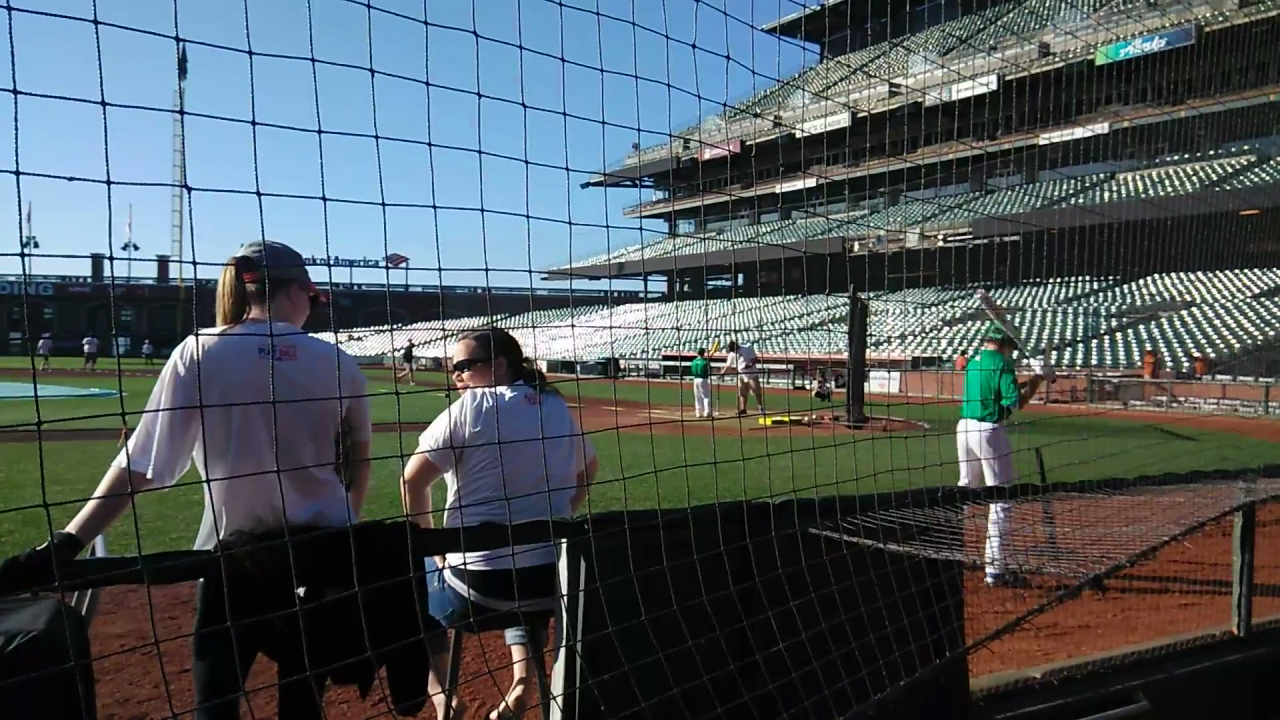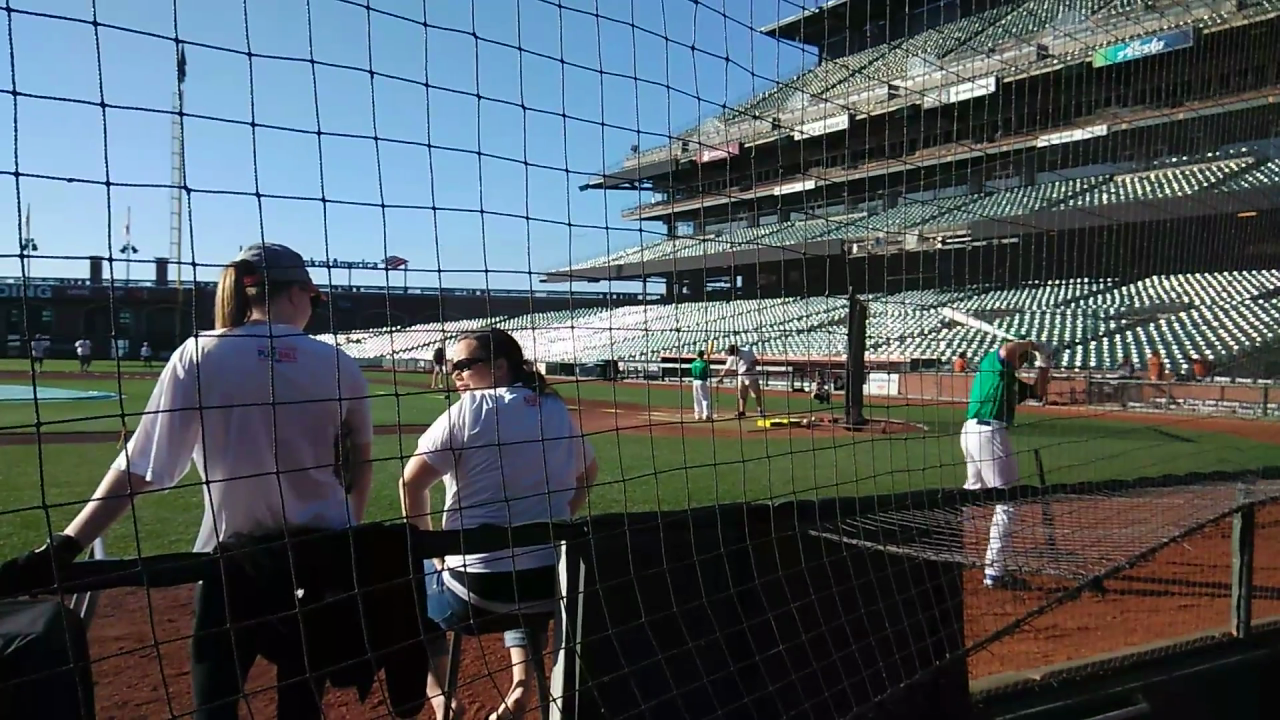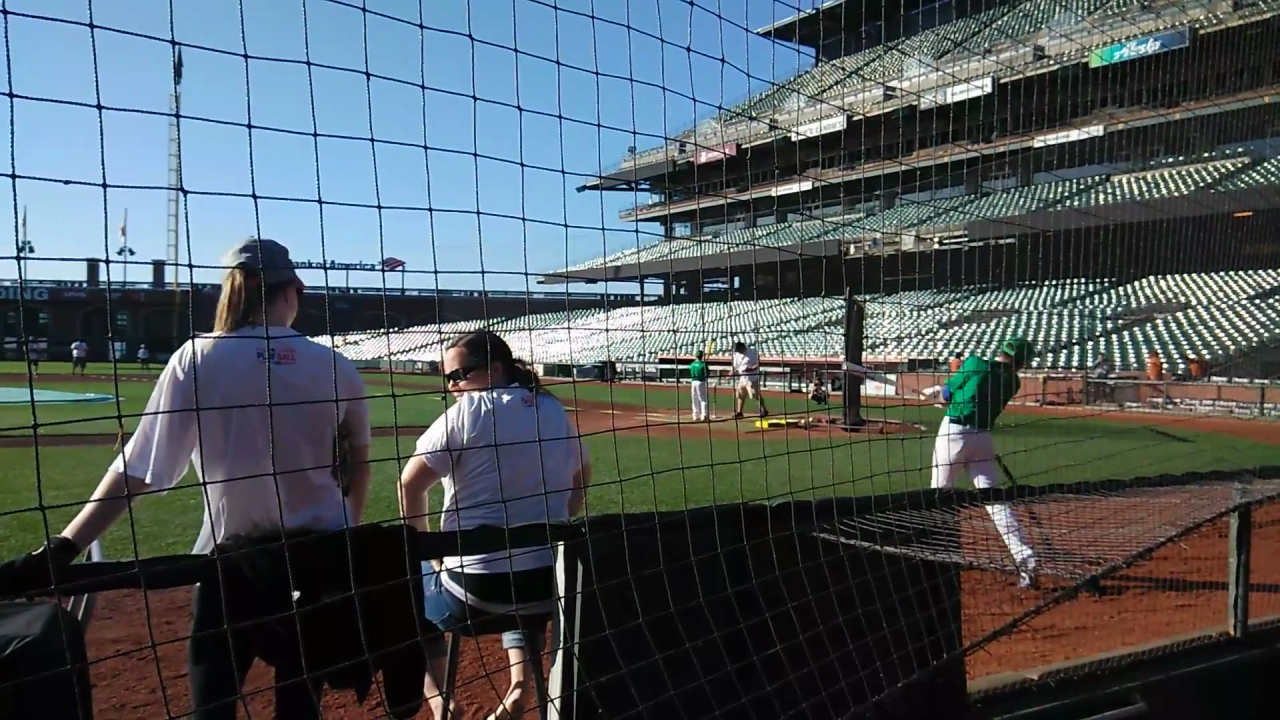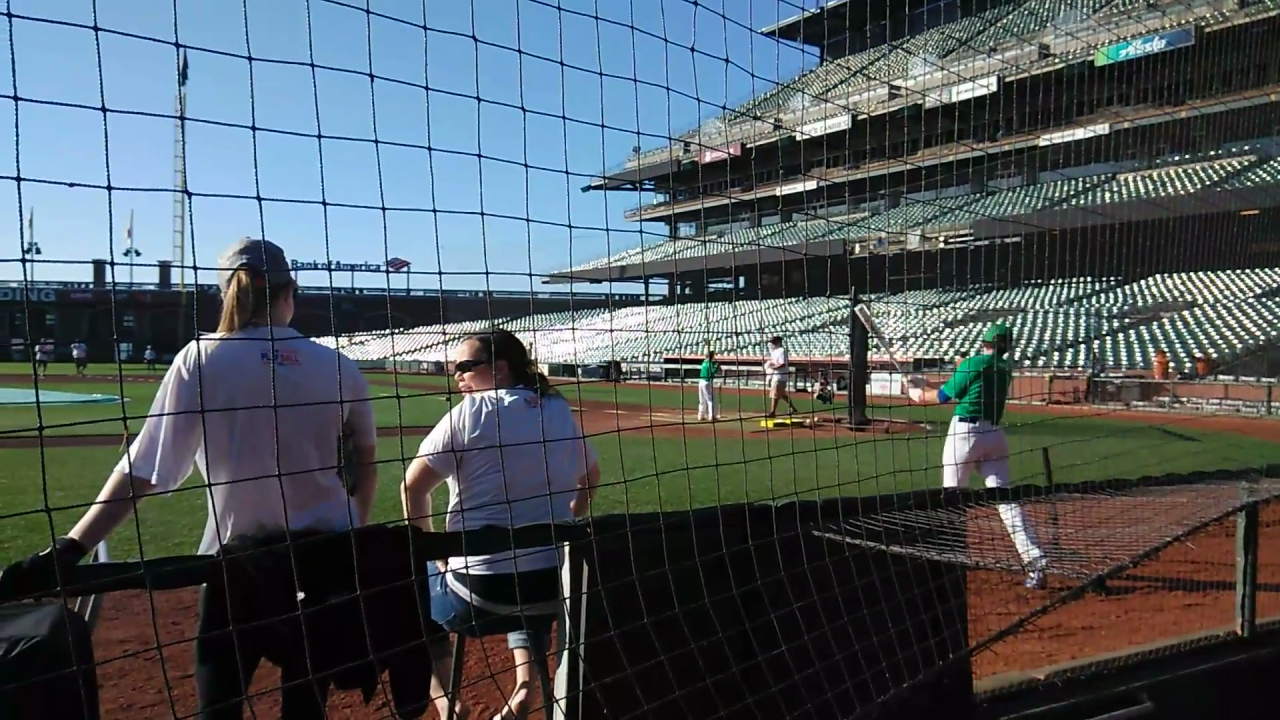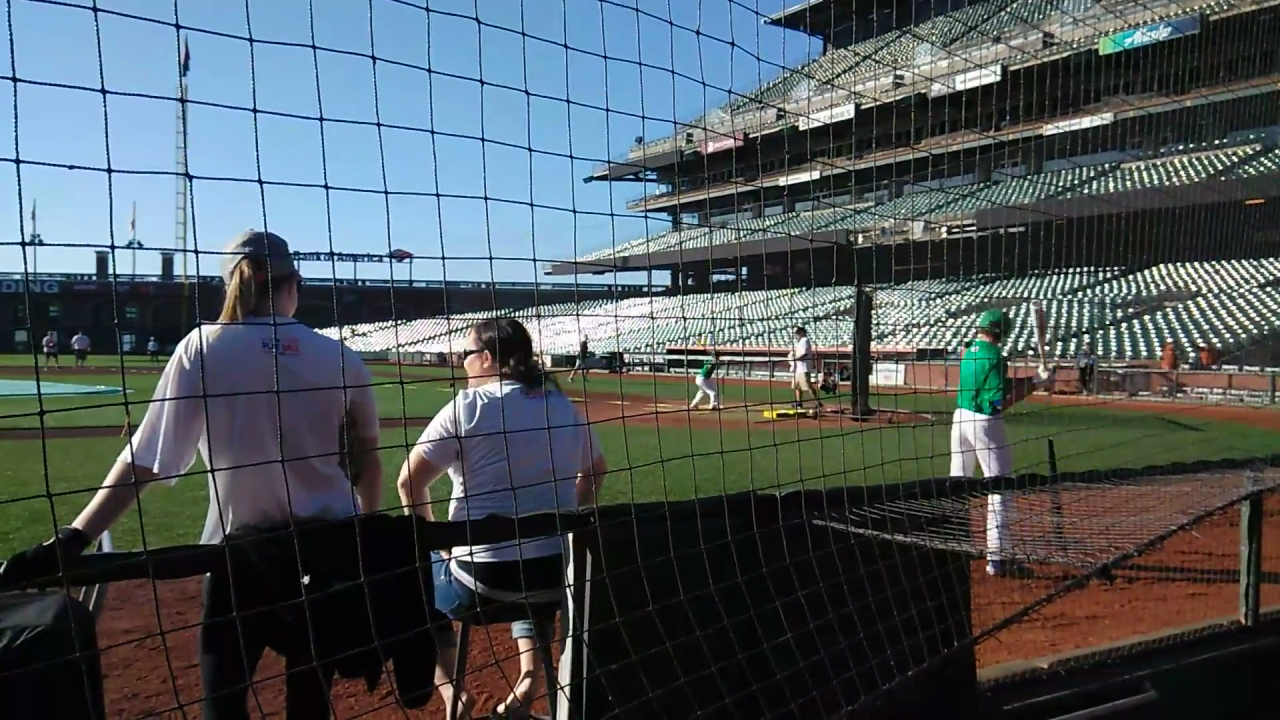
dt=0.7s
person 1, frame 1
left shoulder: (200, 355)
right shoulder: (338, 362)
left elbow: (139, 464)
right elbow: (359, 461)
left wrist: (68, 542)
right wrist: (343, 530)
person 1, frame 2
left shoulder: (199, 357)
right shoulder: (338, 364)
left elbow: (139, 467)
right elbow: (360, 465)
left wrist: (66, 544)
right wrist: (346, 530)
person 1, frame 3
left shoulder: (198, 359)
right shoulder: (336, 367)
left elbow: (137, 470)
right elbow: (358, 466)
left wrist: (64, 546)
right wrist: (344, 536)
person 1, frame 4
left shoulder: (202, 360)
right shoulder: (339, 368)
left elbow: (142, 470)
right elbow: (364, 468)
left wrist: (70, 547)
right wrist: (352, 536)
person 1, frame 5
left shoulder: (204, 349)
right shoulder: (342, 360)
left elbow: (144, 460)
right elbow: (367, 465)
left wrist: (73, 538)
left knee: (223, 698)
person 2, frame 1
left shoulder: (471, 408)
right shoulder: (557, 408)
left elbow: (412, 480)
right elbow: (587, 471)
left hip: (478, 584)
right hip: (550, 580)
right ankle: (524, 675)
person 2, frame 2
left shoulder: (469, 409)
right shoulder: (556, 410)
left elbow: (411, 482)
right elbow: (588, 474)
left hip: (478, 587)
right hip: (549, 583)
right ankle: (523, 680)
person 2, frame 3
left shoulder: (468, 410)
right shoulder: (553, 410)
left elbow: (410, 484)
right elbow: (581, 476)
left hip: (476, 589)
right hip: (548, 585)
right ankle: (521, 683)
person 2, frame 4
left shoulder: (470, 412)
right shoulder: (560, 411)
left elbow: (413, 487)
right elbow: (590, 480)
left hip: (480, 591)
right hip: (554, 585)
right ankle: (526, 685)
person 2, frame 5
left shoulder: (468, 406)
right shoulder: (561, 405)
left elbow: (409, 482)
right elbow: (595, 471)
left hip: (483, 580)
right hip: (556, 575)
right ankle: (530, 674)
person 3, frame 1
left shoulder: (975, 361)
right shoulder: (1001, 363)
right elbow: (1015, 402)
left wrist: (1037, 375)
right wrist: (1038, 377)
left hip: (965, 429)
right hip: (988, 432)
left knee: (966, 489)
right knee: (1001, 500)
right ankle: (995, 568)
person 3, frame 2
left shoulder: (1009, 376)
right shoulder: (993, 359)
left elbow: (1038, 393)
right elbow: (1006, 350)
left wrist: (1044, 364)
right wrist: (1029, 344)
left hip: (973, 432)
right hip: (988, 433)
left knee: (973, 489)
right knee: (1005, 502)
right ankle: (994, 570)
person 3, frame 3
left shoulder: (975, 363)
right shoulder: (1013, 382)
left elbow: (947, 394)
left wrist: (936, 392)
left hip: (954, 433)
right hip: (981, 439)
right knee: (996, 500)
right ankle: (1026, 563)
person 3, frame 4
left shoulder: (973, 364)
right shoulder: (1004, 369)
left elbow: (945, 396)
left wrist: (919, 395)
right wrist: (926, 384)
left hip: (965, 432)
right hip: (994, 435)
right knee: (1005, 499)
right ankle: (1035, 563)
person 3, frame 5
left shoulder: (969, 351)
right shoulder: (994, 357)
right elbow: (1001, 402)
left wrist: (1029, 379)
right wrist: (1031, 384)
left hip: (961, 419)
right hip: (985, 424)
right knee: (1000, 491)
right ankle: (996, 557)
